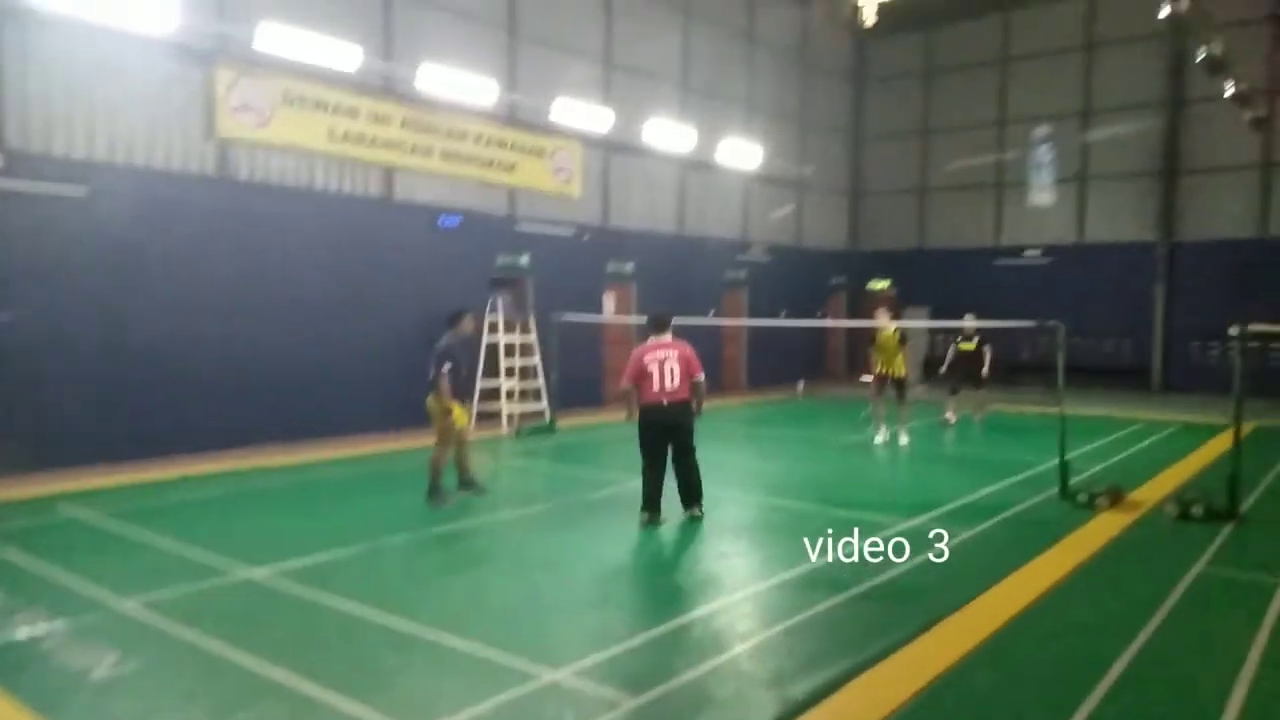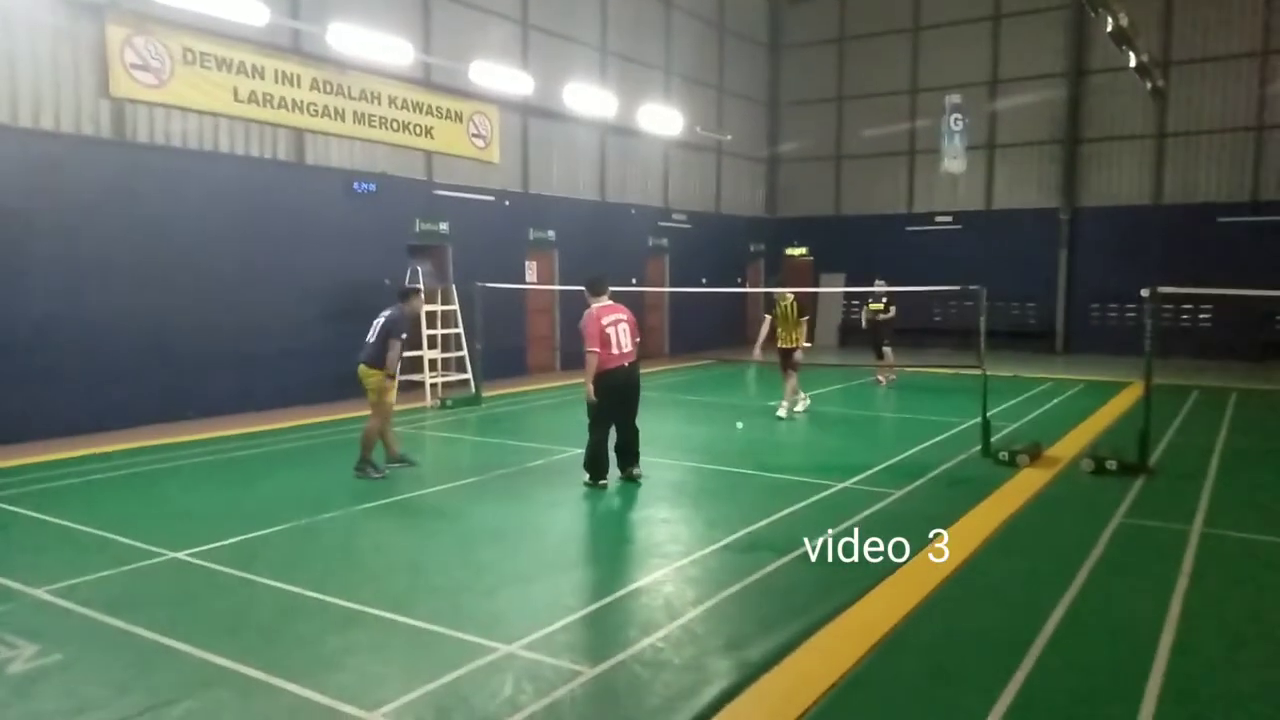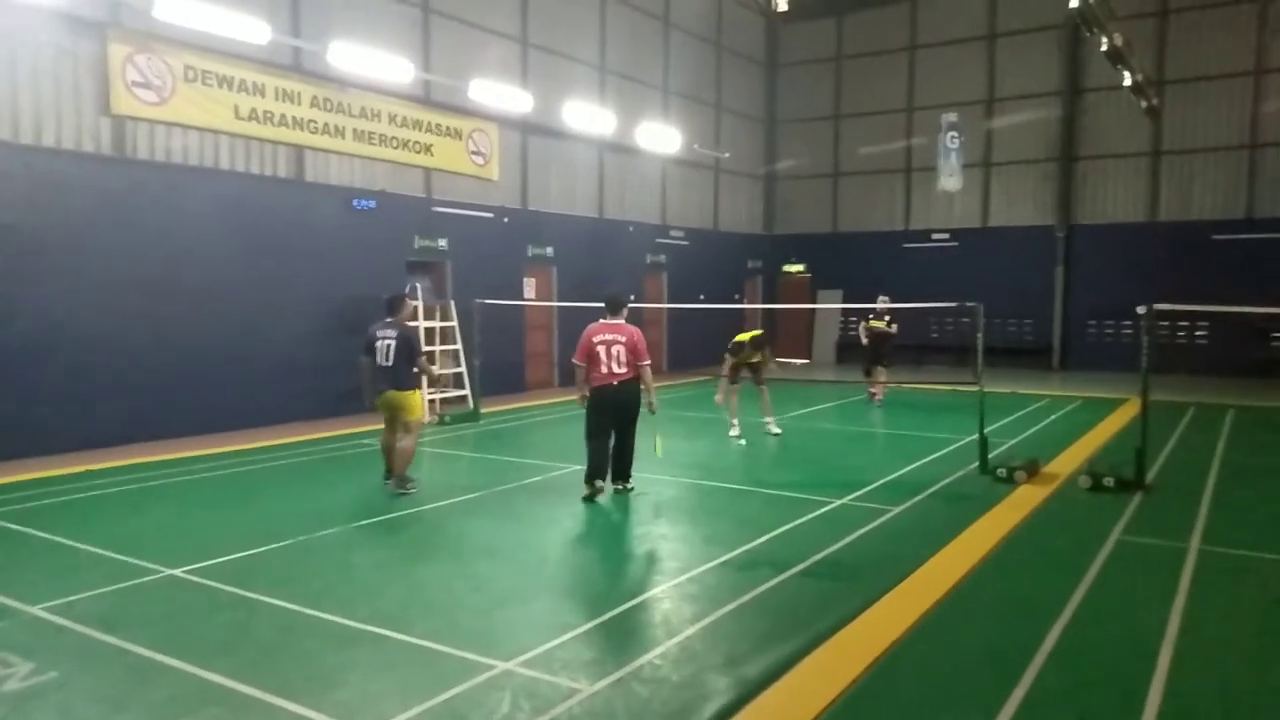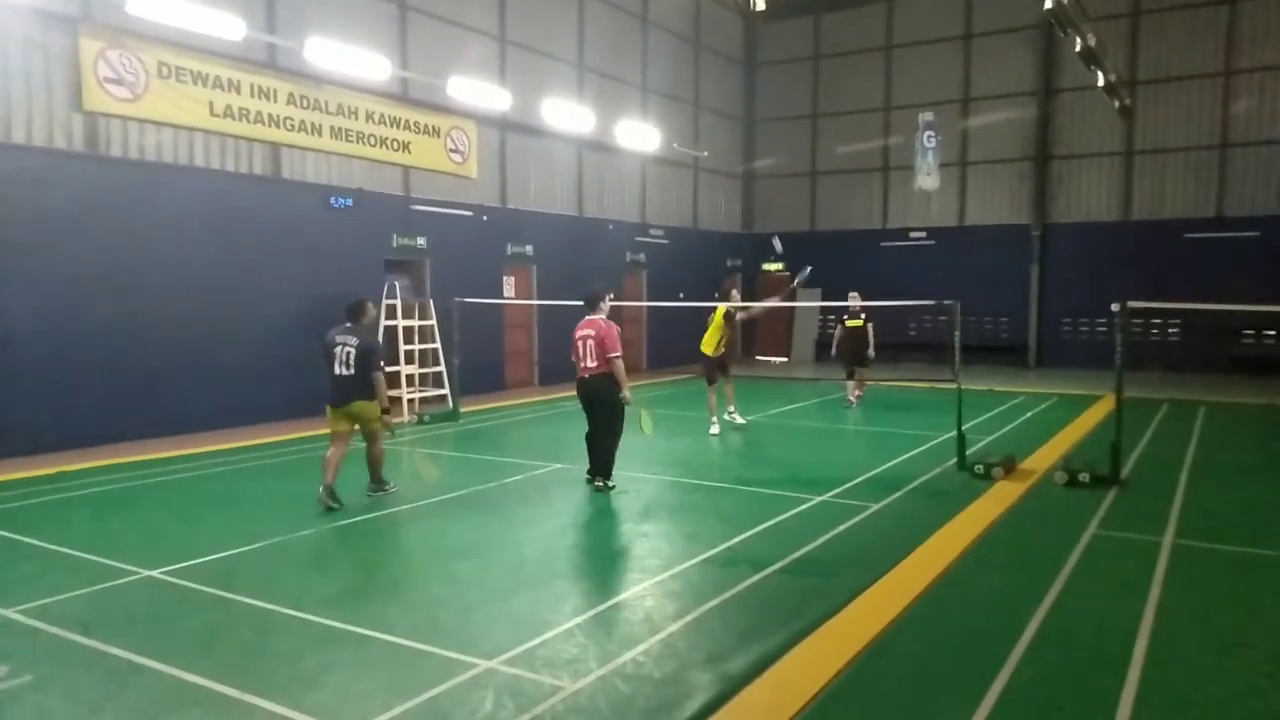
dt=0.7s
person 1, frame 1
left shoulder: (640, 352)
right shoulder: (684, 348)
left elbow: (628, 387)
right elbow: (699, 381)
left wrist: (631, 409)
right wrist: (698, 406)
left hip: (651, 413)
right hip: (680, 410)
left knee: (653, 464)
right knee: (686, 459)
left ankle: (651, 511)
right ankle: (694, 505)
person 1, frame 2
left shoulder: (592, 315)
right shoulder: (624, 311)
left elbow: (593, 352)
right elbow: (635, 342)
left wrist: (588, 383)
left hip: (607, 377)
right hip: (630, 372)
left knee: (599, 428)
right knee: (627, 423)
left ankle: (598, 475)
right ankle: (631, 466)
person 1, frame 3
left shoulder: (591, 331)
right shoulder: (633, 333)
left elbow: (580, 365)
right elbow: (644, 366)
left wrist: (581, 390)
right wrist: (651, 395)
left hip: (600, 392)
right hip: (628, 391)
left knee: (596, 439)
right knee: (624, 438)
left ankle: (597, 479)
right ankle: (621, 480)
person 1, frame 4
left shoulder: (579, 328)
right shoulder: (607, 327)
right elbow: (615, 359)
right wrist: (625, 388)
left hip: (585, 383)
right hip: (605, 384)
left knee: (594, 429)
right knee: (610, 431)
left ankle: (594, 472)
right ankle: (602, 477)
person 2, frame 1
left shoulder: (456, 344)
right shoulder: (448, 346)
right elbow: (443, 379)
right wrist: (448, 409)
left hip: (454, 402)
right hip: (444, 402)
left knee: (463, 440)
right knee: (444, 444)
left ankle: (464, 479)
right ankle: (433, 488)
person 2, frame 2
left shoulder: (392, 314)
right shoulder: (400, 318)
right elbow: (394, 348)
right wrist: (390, 376)
left hip: (370, 367)
right hip: (375, 369)
left knee: (386, 414)
right knee: (379, 416)
left ankle: (393, 454)
right ankle: (363, 462)
person 2, frame 3
left shoulder: (374, 331)
right shoulder: (407, 332)
left elbow: (365, 362)
right elbow: (420, 363)
left wrist: (368, 387)
right wrist: (435, 376)
left hip: (382, 391)
right hip: (405, 391)
left knee: (390, 431)
right knee: (410, 433)
left ankle: (391, 473)
right ankle: (400, 480)
person 2, frame 4
left shoulder: (332, 335)
right shoulder: (369, 341)
right elbow: (377, 378)
right wrist: (385, 410)
left hip: (337, 400)
right hip: (364, 401)
left knee: (337, 444)
right knee: (374, 440)
left ankle: (327, 487)
right ankle: (376, 483)
